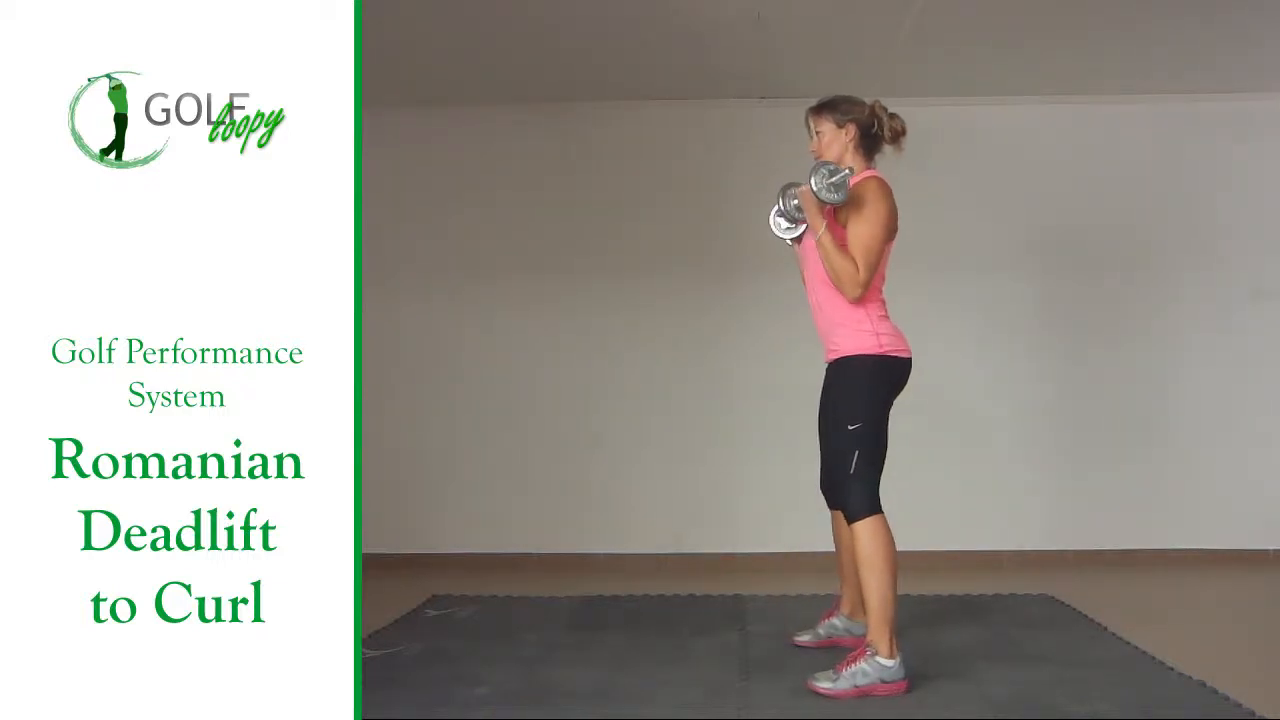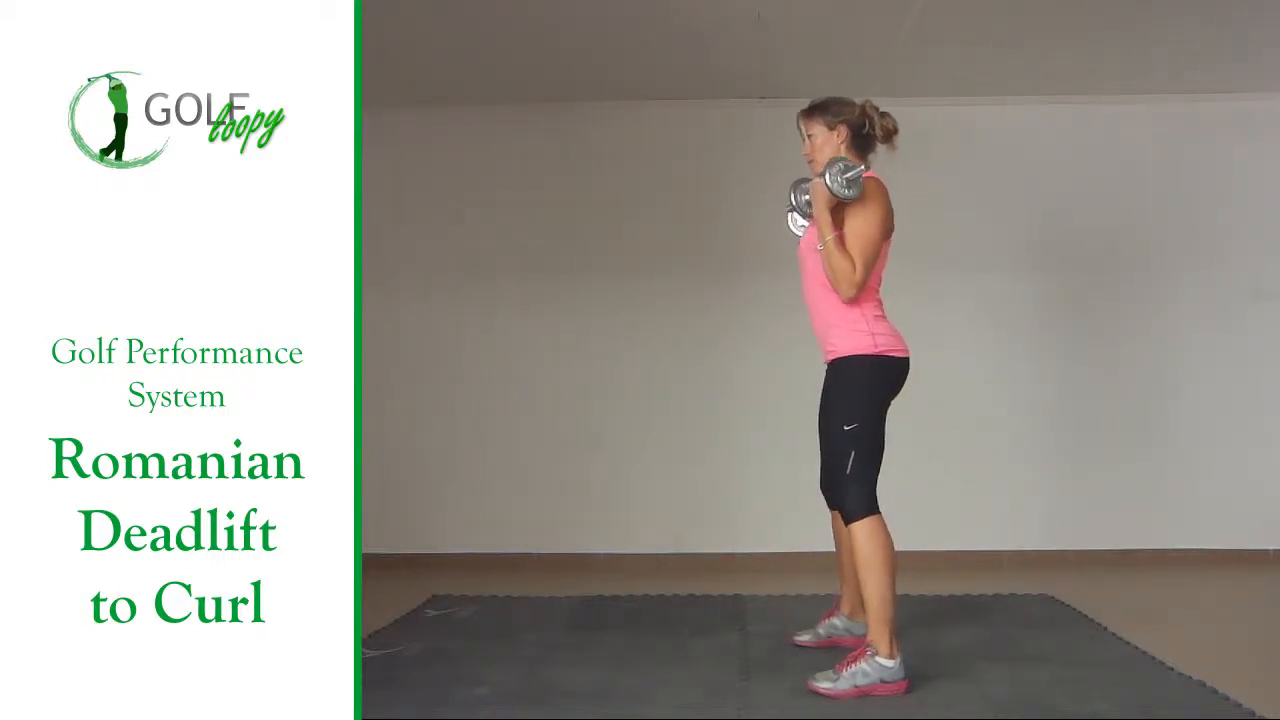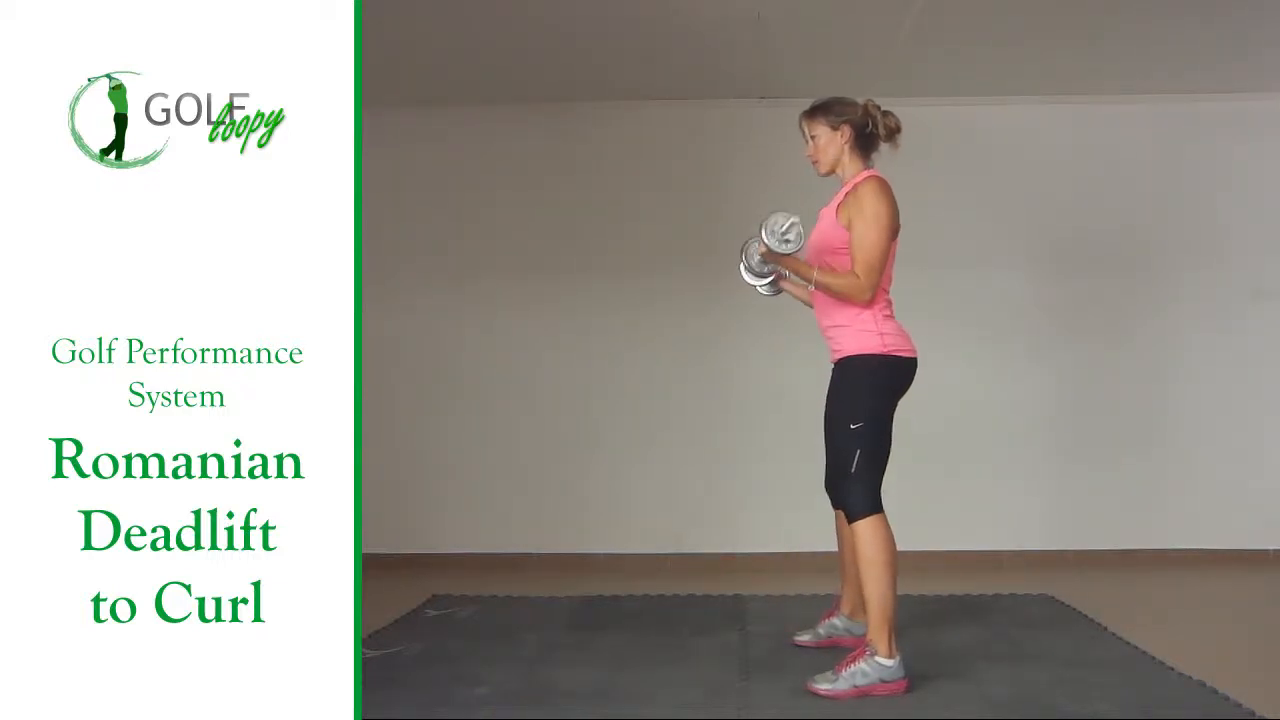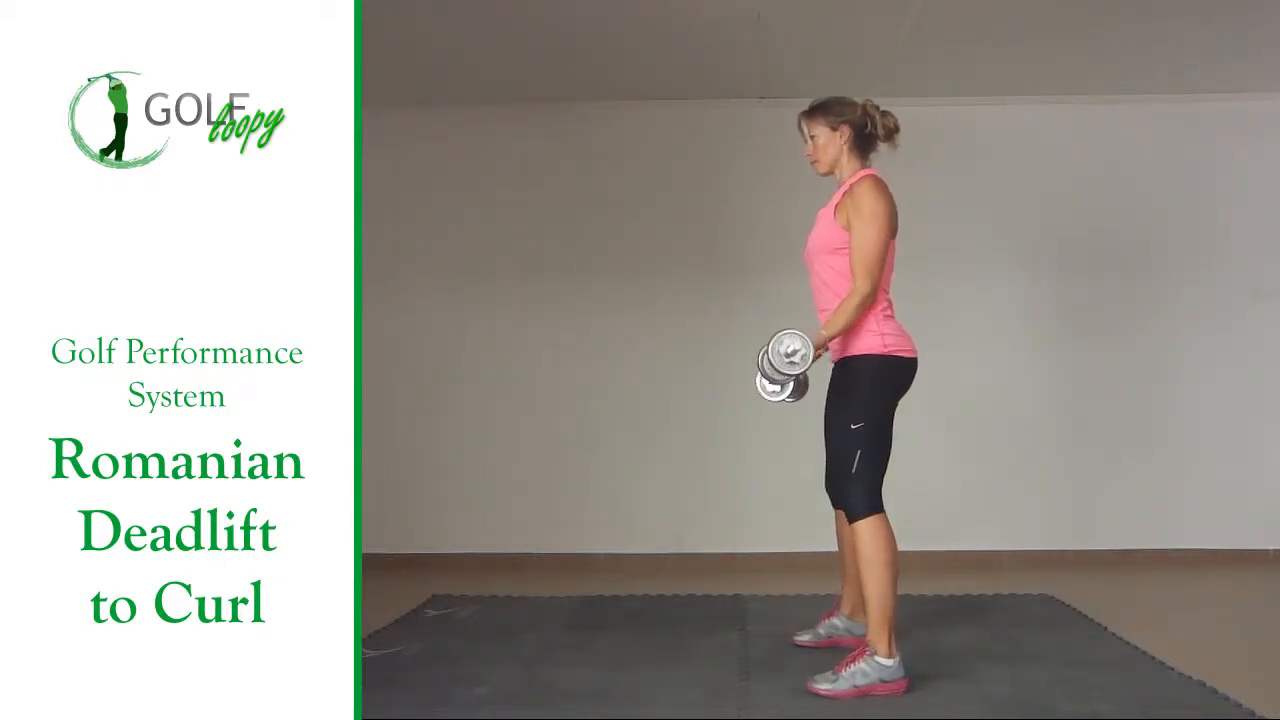
dt=0.5s
person 1, frame 1
left shoulder: (870, 191)
right shoulder: (844, 195)
left elbow: (855, 285)
left wrist: (818, 223)
right wrist: (799, 235)
left hip: (868, 359)
right hip: (849, 360)
left knee: (859, 496)
right knee: (838, 490)
left ankle: (884, 657)
right ankle: (852, 616)
person 1, frame 2
left shoulder: (866, 192)
right shoulder: (842, 197)
left elbow: (850, 285)
left wrist: (824, 218)
right wrist: (812, 224)
left hip: (866, 360)
right hip: (848, 361)
left knee: (856, 496)
right knee: (839, 491)
left ankle: (884, 658)
right ankle: (851, 617)
person 1, frame 3
left shoulder: (870, 191)
right shoulder: (848, 197)
left elbow: (863, 289)
left wrist: (803, 267)
right wrist: (789, 281)
left hip: (873, 359)
right hip: (855, 360)
left knee: (860, 497)
right knee: (843, 491)
left ankle: (883, 657)
right ankle: (851, 616)
person 1, frame 4
left shoulder: (867, 190)
right shoulder: (846, 197)
left elbow: (865, 288)
left wrist: (816, 341)
right wrist: (821, 345)
left hip: (873, 359)
right hip: (855, 360)
left knee: (861, 497)
right knee: (844, 491)
left ankle: (883, 658)
right ankle: (851, 617)
